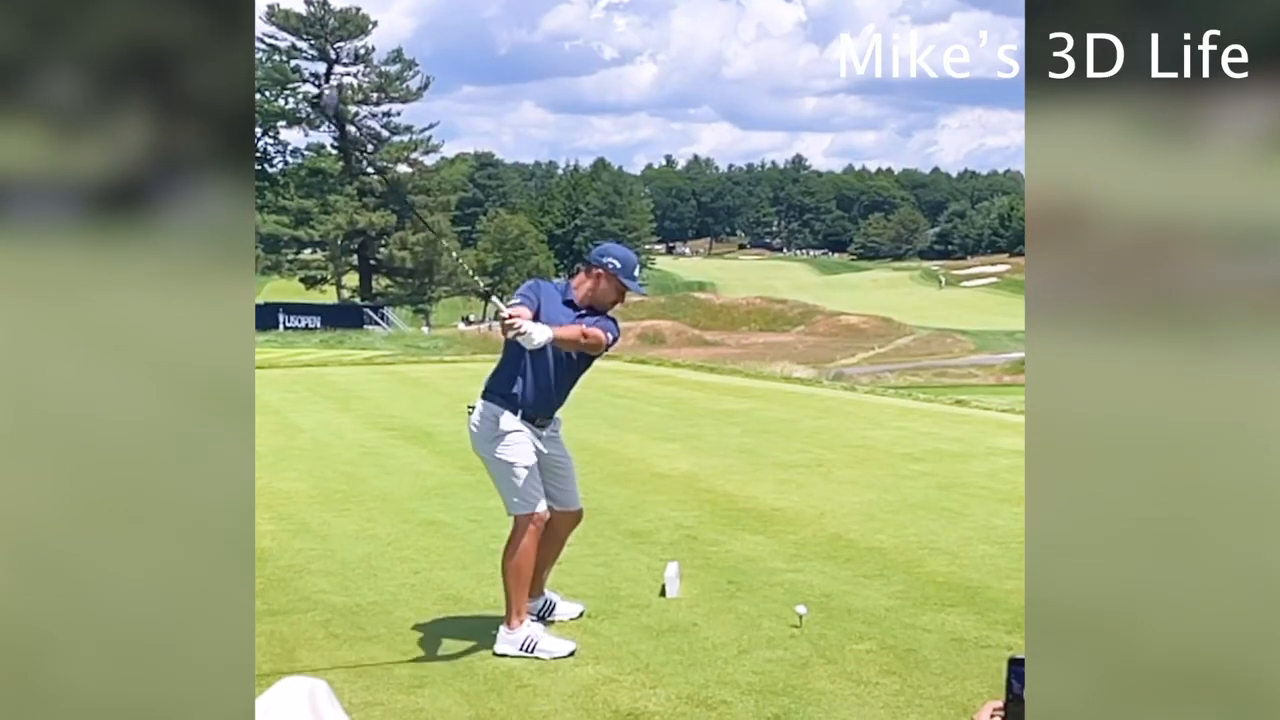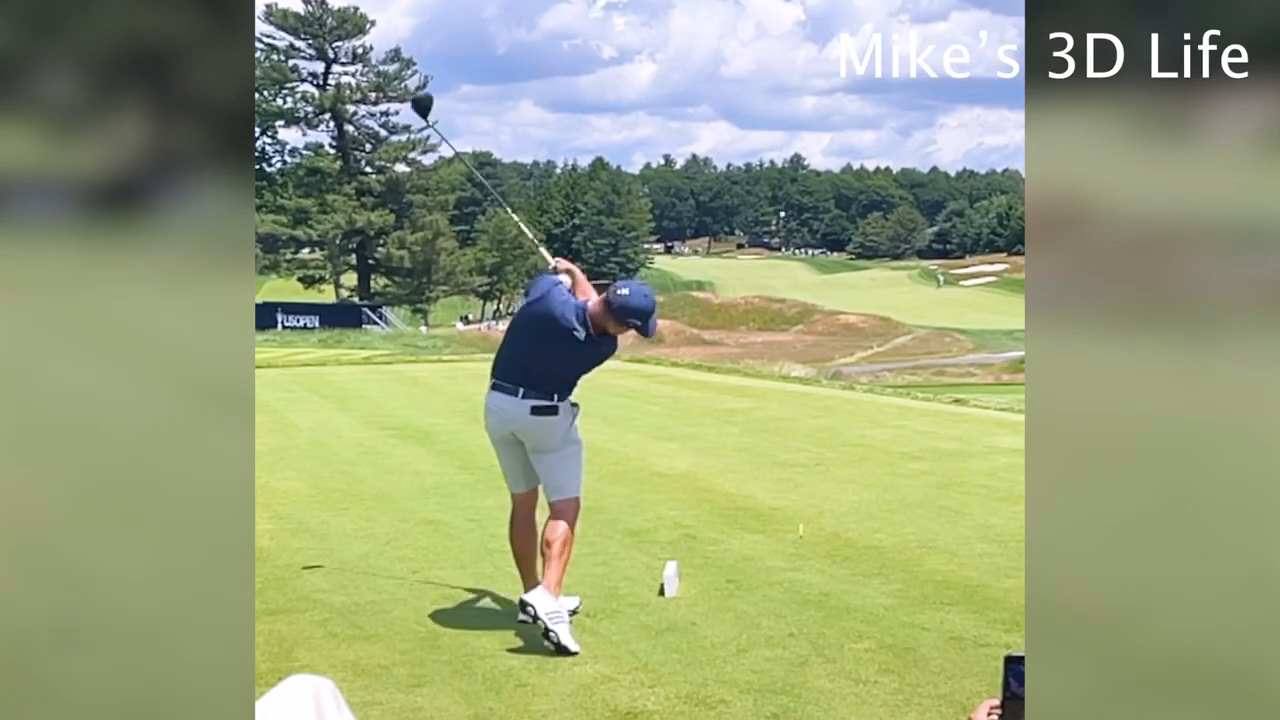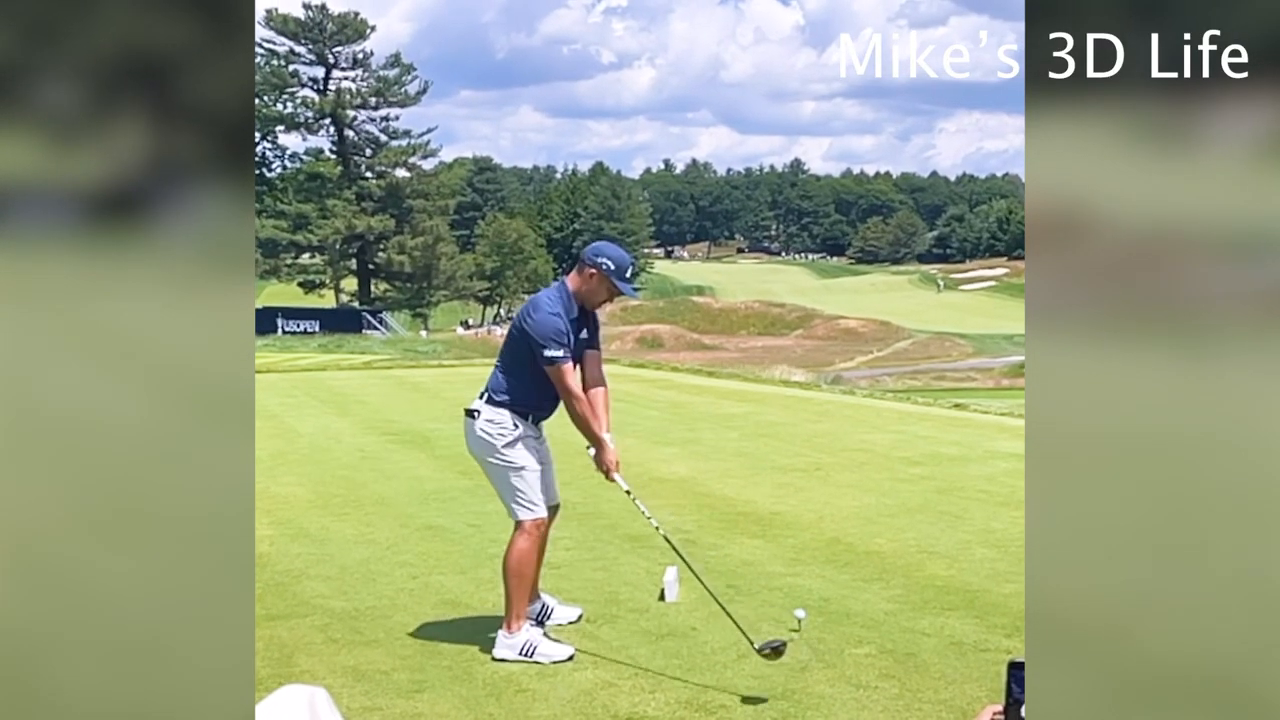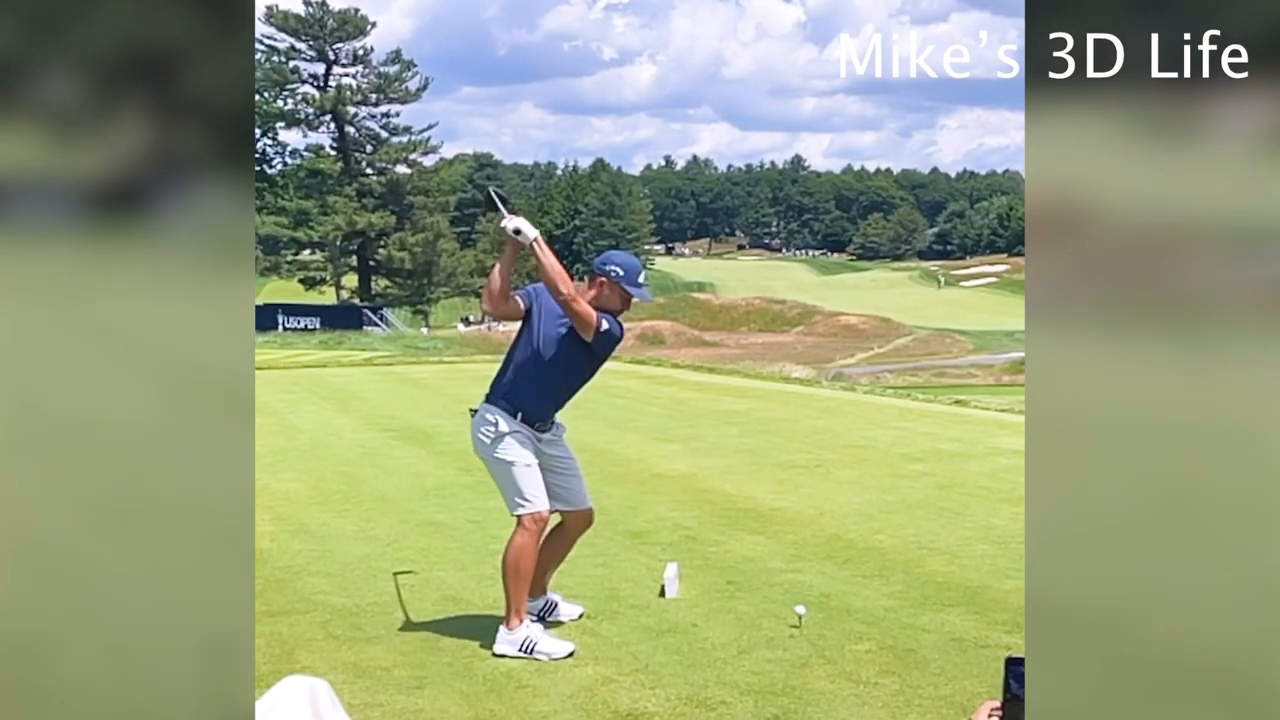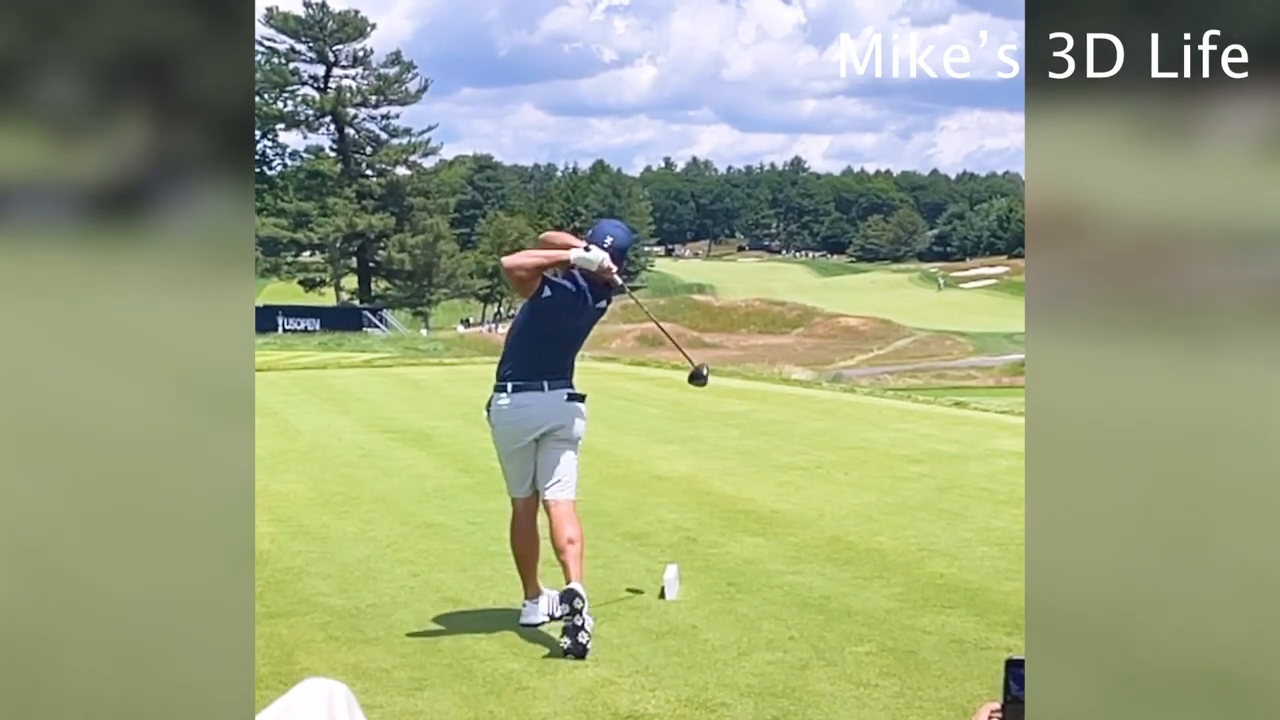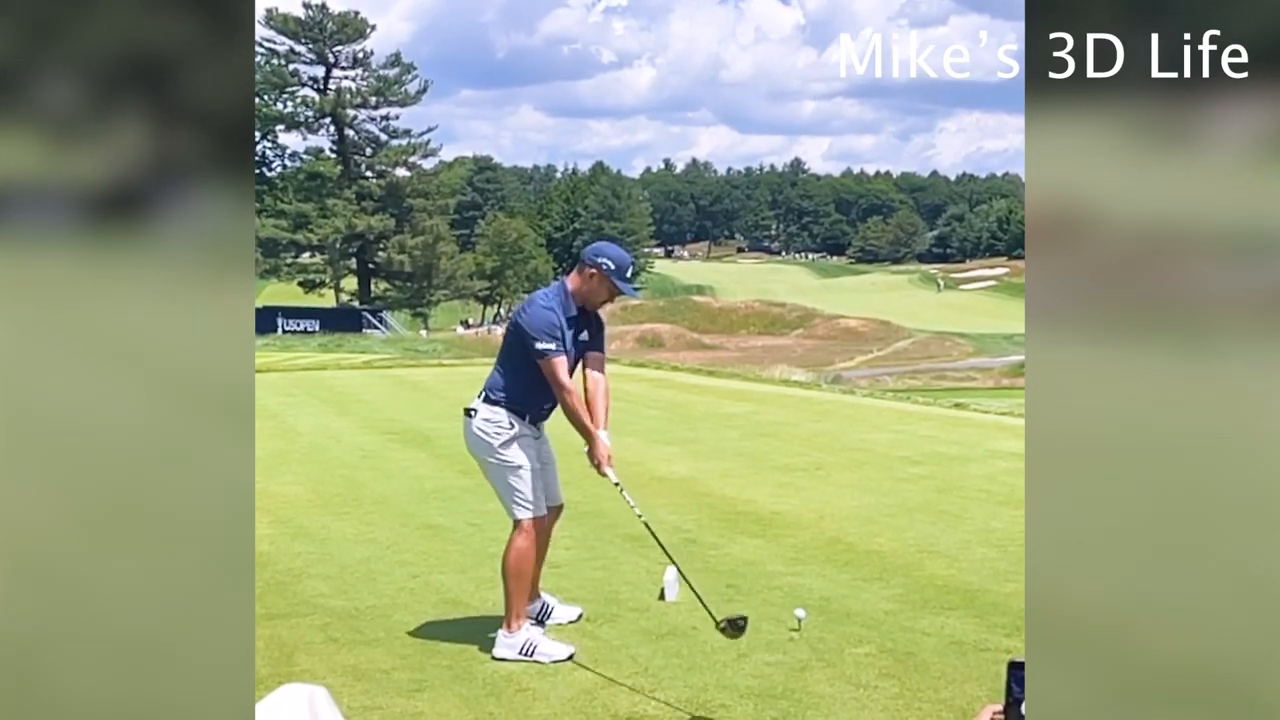
dt=0.7s
person 1, frame 1
left shoulder: (604, 325)
right shoulder: (539, 291)
left elbow: (584, 339)
right elbow: (513, 326)
left wrist: (546, 333)
right wrist: (516, 324)
left hip: (544, 427)
right hip: (502, 421)
left knee: (567, 513)
right knee: (531, 517)
left ankle: (534, 598)
right ankle: (514, 629)
person 1, frame 2
left shoulder: (548, 289)
right shoulder: (595, 335)
left wrist: (571, 273)
left hip: (501, 404)
right hip: (547, 416)
left knee: (523, 499)
right knee: (564, 506)
left ankle: (536, 598)
right ankle: (547, 600)
person 1, frame 3
left shoulder: (585, 317)
right shoulder: (547, 313)
left elbow: (594, 381)
right elbow: (570, 391)
left wrist: (604, 436)
right wrist: (600, 445)
left hip: (523, 425)
right hip: (500, 424)
left knee: (545, 511)
right knee: (532, 521)
left ankle: (532, 602)
right ankle: (513, 634)
person 1, frame 4
left shoulder: (610, 330)
right shoulder: (541, 294)
left elbow: (570, 306)
right elbow: (493, 306)
left wrist: (535, 242)
right wrist: (510, 248)
left hip: (541, 426)
right hip: (501, 423)
left knee: (580, 514)
right knee: (533, 516)
left ankle: (535, 595)
right ankle: (514, 629)
person 1, frame 5
left shoulder: (559, 292)
right shoulder: (600, 294)
left elbow: (510, 265)
left wrist: (570, 253)
right wrist: (577, 252)
left hip: (512, 406)
right hip: (560, 406)
left knee: (524, 505)
right knee: (560, 503)
left ankle: (534, 600)
right ankle: (574, 592)
person 1, frame 6
left shoulder: (591, 321)
right shoulder: (542, 310)
left elbow: (595, 376)
right elbow: (561, 384)
left wrist: (601, 433)
right wrist: (592, 439)
left hip: (528, 425)
right hip: (499, 424)
left knee: (549, 510)
right knee: (530, 519)
left ankle: (532, 601)
right ankle: (513, 633)
